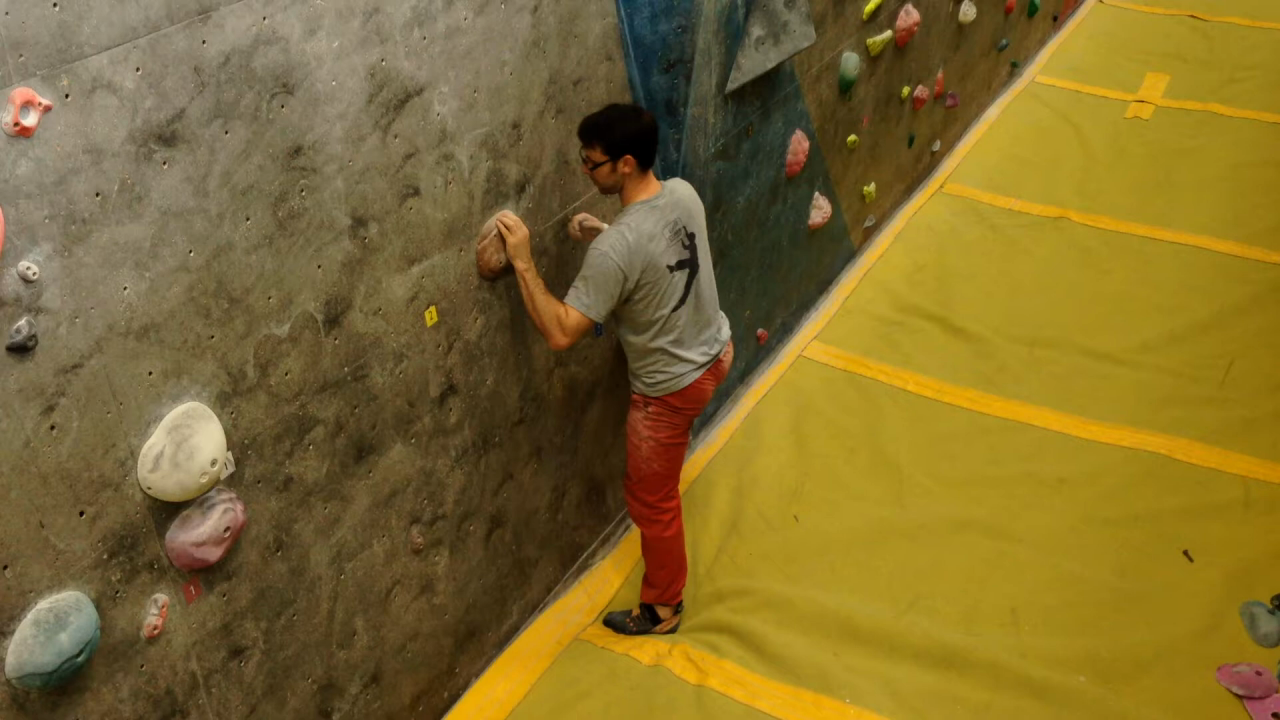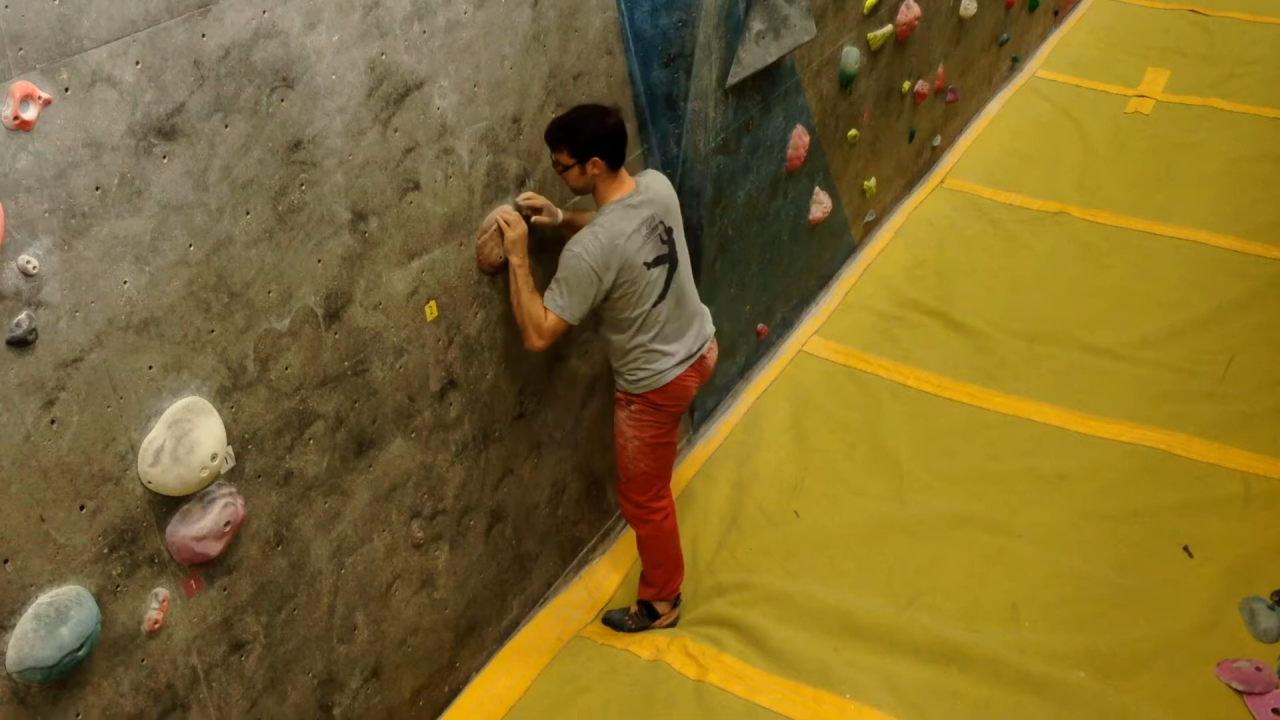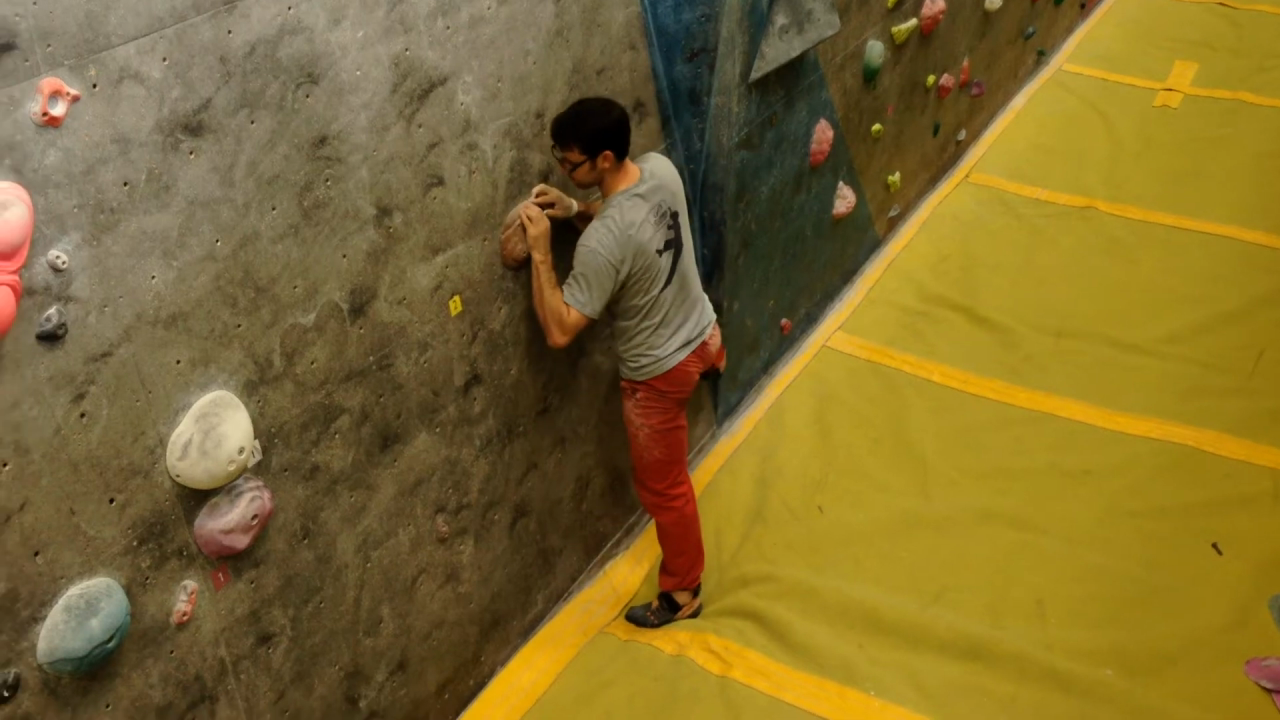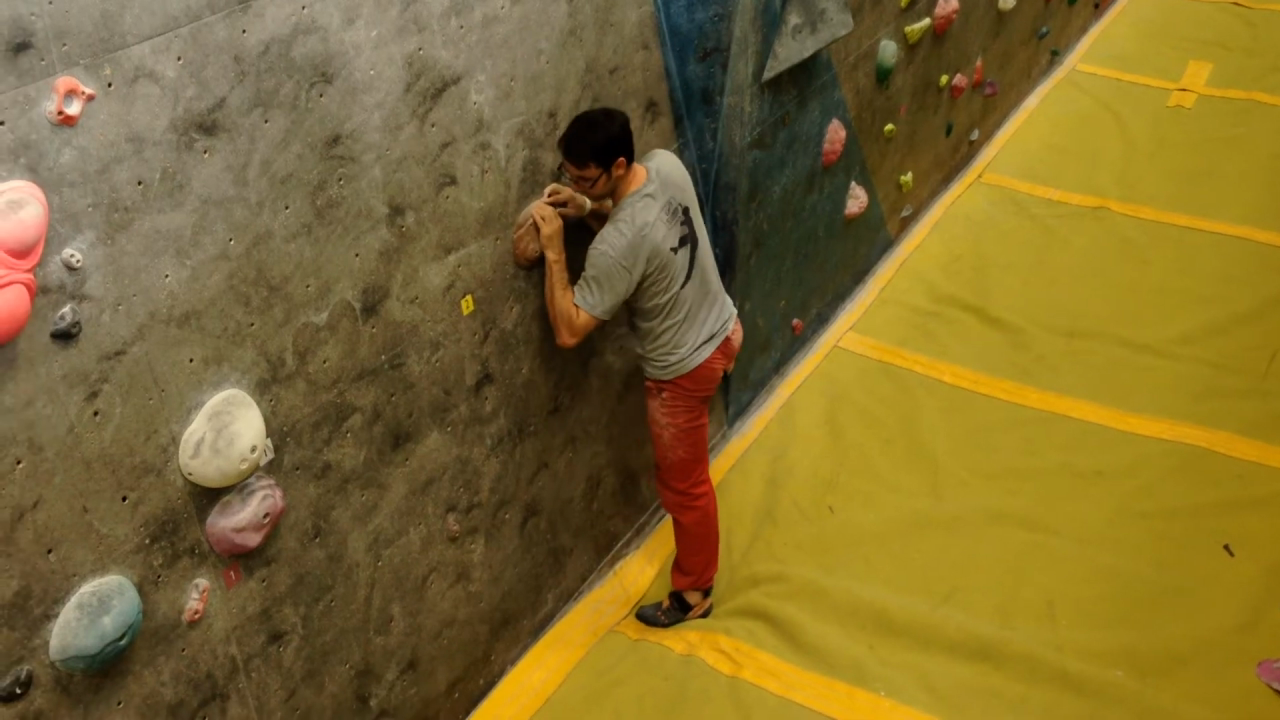
dt=0.4s
person 1, frame 1
left shoulder: (616, 250)
right shoulder: (684, 193)
left elbow: (561, 333)
left wrist: (523, 263)
left hip: (671, 388)
right hip: (715, 351)
left knee: (652, 502)
left ankle: (662, 608)
person 1, frame 2
left shoulder: (589, 253)
right shoulder: (657, 185)
left elbow: (538, 335)
left wrist: (517, 257)
right wrist: (561, 218)
left hip: (655, 385)
right hip: (701, 345)
left knee: (644, 499)
left ankle: (660, 603)
person 1, frame 3
left shoulder: (603, 244)
right shoulder: (660, 168)
left elbow: (559, 331)
left wrist: (540, 251)
right wrist: (575, 209)
left hip: (659, 372)
right hip: (702, 330)
left knee: (663, 487)
left ankle: (682, 593)
right ankle: (715, 364)
person 1, frame 4
left shoulder: (617, 246)
right shoulder: (666, 164)
left elbow: (569, 331)
left wrist: (554, 251)
right wrist: (587, 207)
left hip: (683, 370)
right hip: (724, 327)
left knee: (684, 487)
left ankle: (693, 594)
right ankle: (724, 372)
